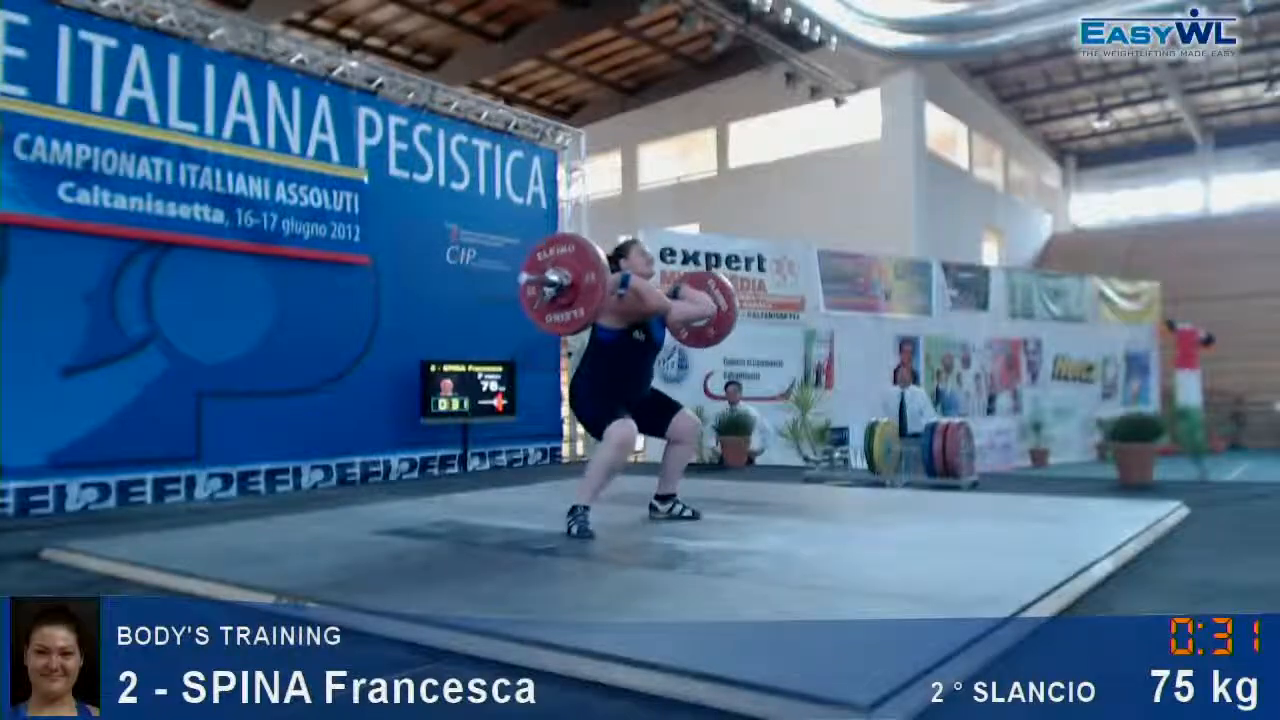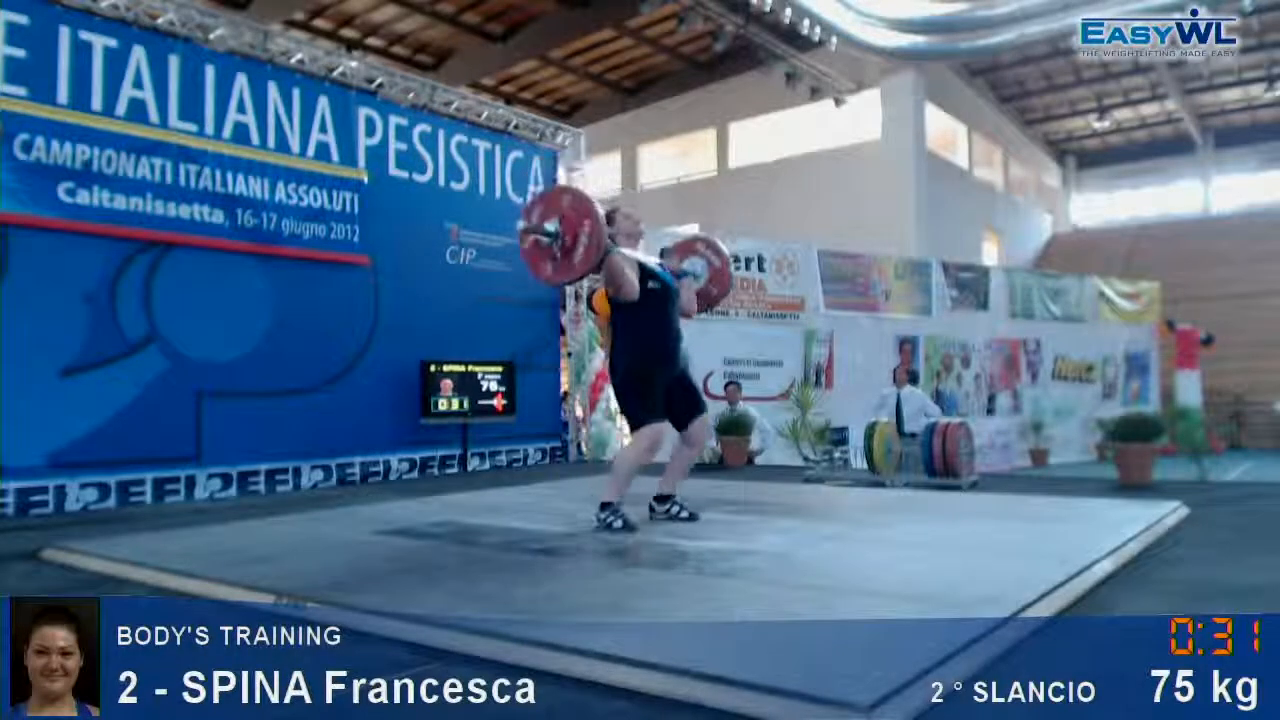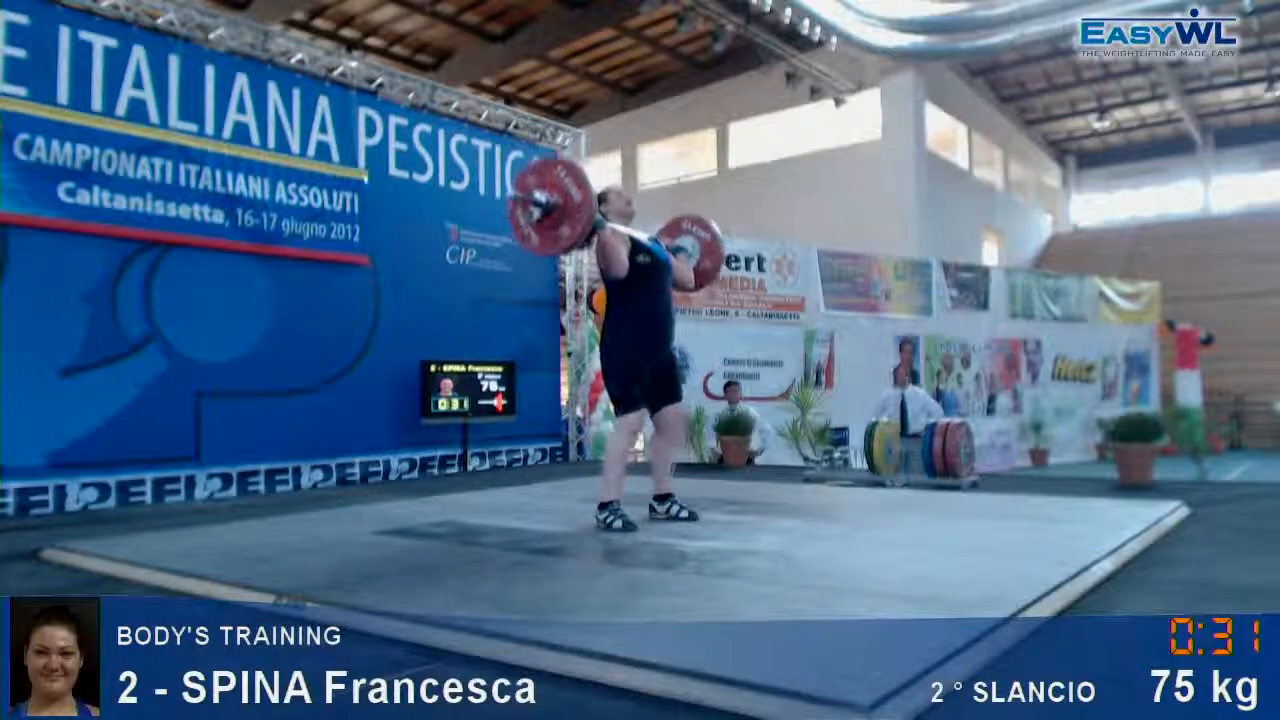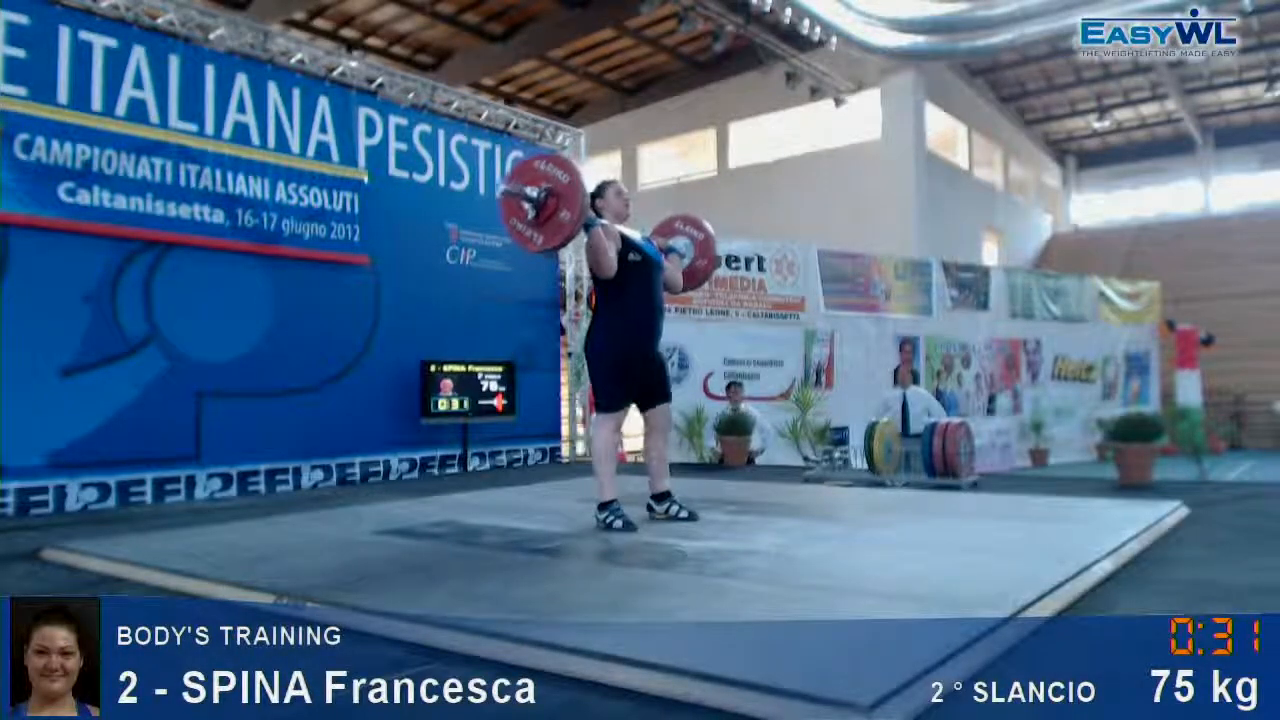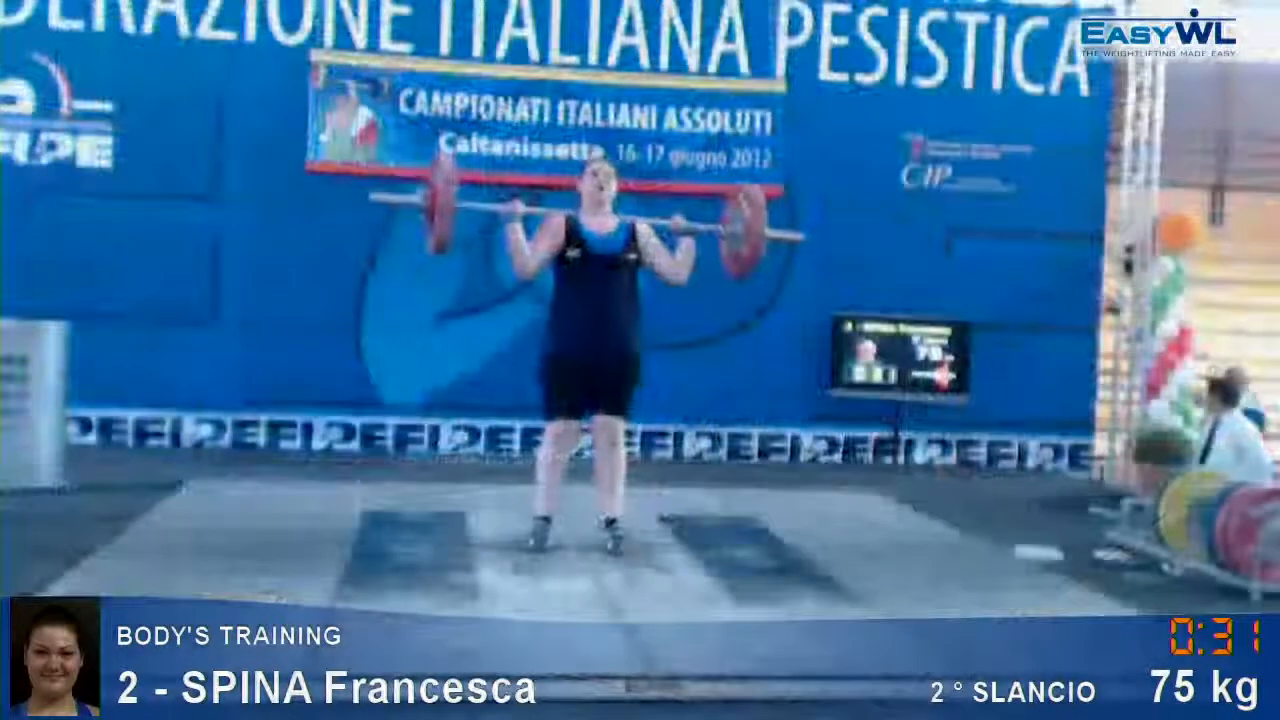
dt=1s
person 1, frame 1
left shoulder: (654, 300)
right shoulder: (619, 300)
left elbow: (708, 309)
right elbow: (658, 305)
left wrist: (679, 289)
right wrist: (623, 279)
left hip: (635, 392)
right hip: (596, 392)
left knee: (688, 428)
right knee: (623, 436)
left ankle: (663, 501)
right ankle: (578, 511)
person 1, frame 2
left shoulder: (656, 266)
right shoulder: (620, 262)
left elbow: (688, 308)
right elbow: (629, 292)
left wrist: (683, 275)
right wrist: (608, 252)
left hip: (671, 365)
right hip: (635, 366)
left knee: (699, 433)
right knee: (651, 435)
left ankle: (663, 500)
right ankle: (608, 507)
person 1, frame 3
left shoulder: (650, 243)
right shoulder: (610, 238)
left elbow: (687, 281)
right elbow: (619, 268)
left wrist: (676, 250)
right wrist: (599, 227)
left hip: (659, 347)
right hip: (625, 345)
left knee: (673, 421)
right knee: (630, 421)
left ankle: (662, 499)
right ankle: (608, 506)
person 1, frame 4
left shoulder: (645, 242)
right shoulder: (605, 233)
left elbow: (675, 284)
right elbow: (606, 268)
left wrist: (671, 250)
right wrist: (590, 224)
left hip: (646, 347)
right hip: (612, 345)
left knee: (660, 418)
right knee: (610, 419)
left ankle: (661, 497)
right ankle: (607, 506)
person 1, frame 5
left shoulder: (637, 232)
right shoulder: (560, 225)
left elbow: (677, 273)
right elbow: (526, 266)
left wrist: (686, 236)
right wrist: (514, 222)
left hip: (619, 352)
right hip: (568, 350)
left knee: (611, 433)
right knee: (560, 432)
left ankle: (612, 520)
right ankle: (542, 518)
